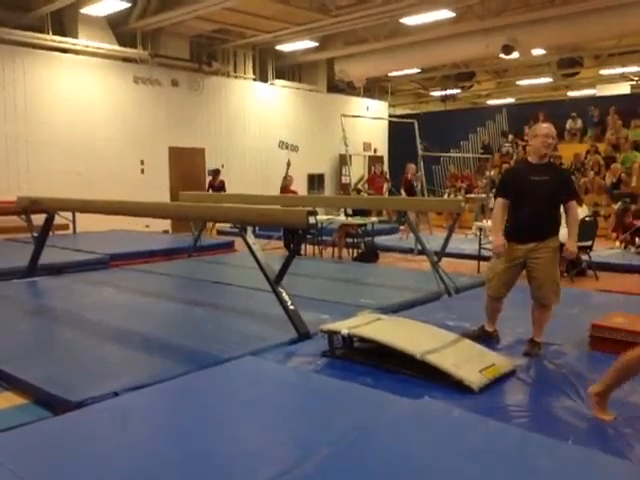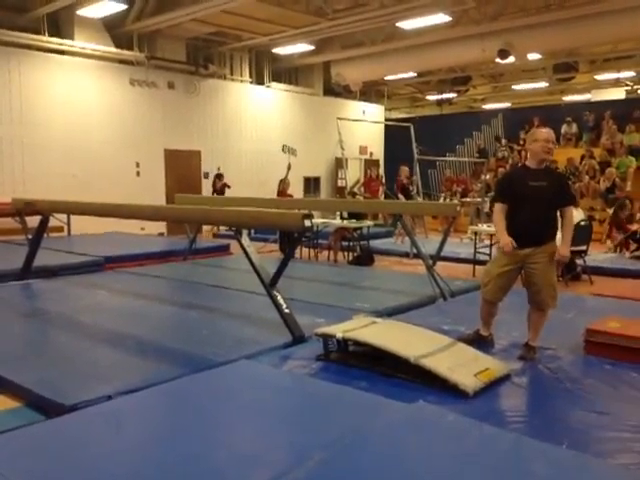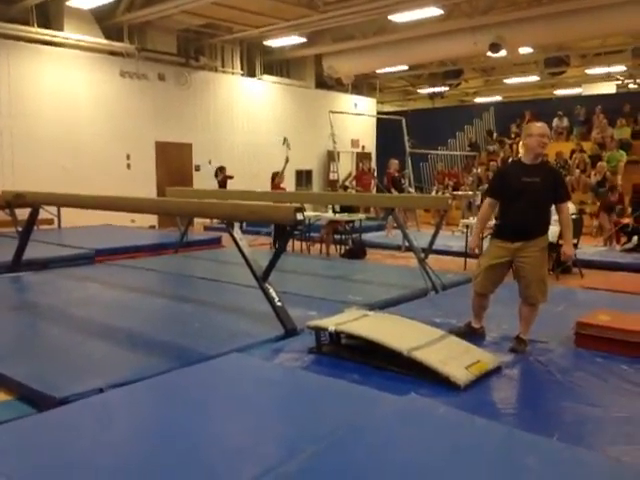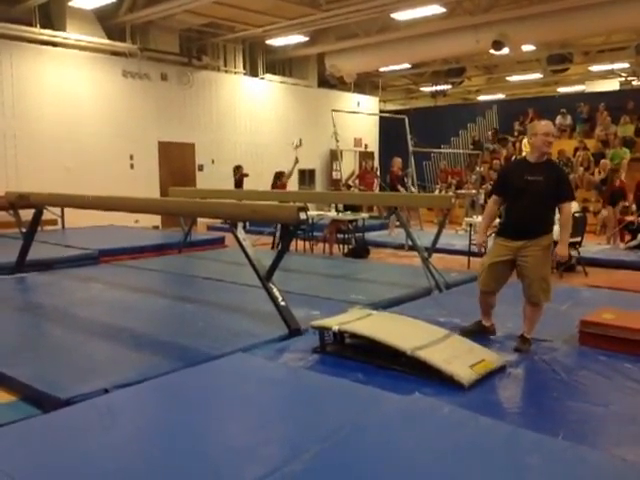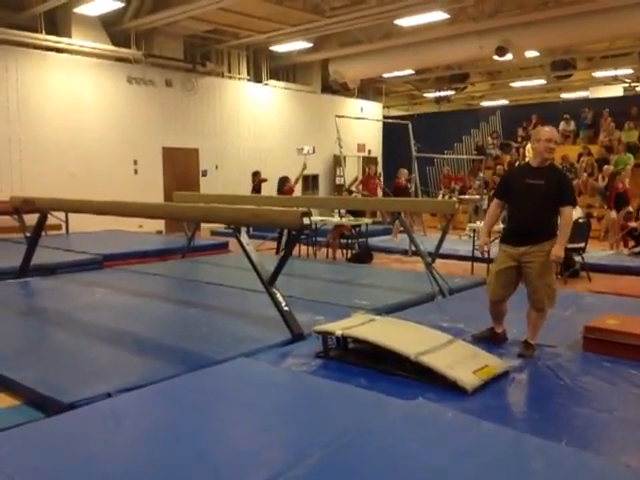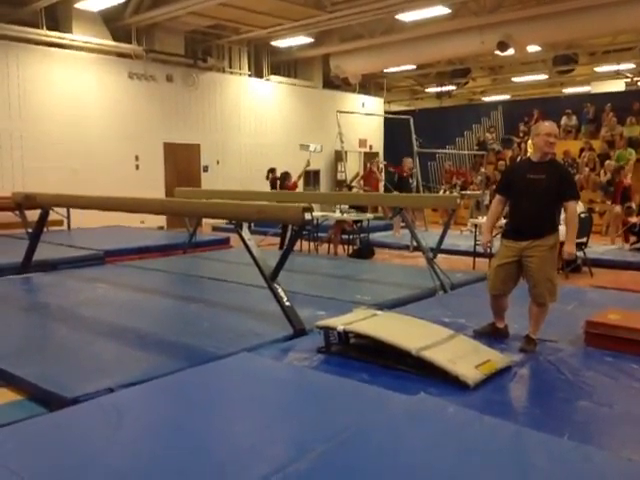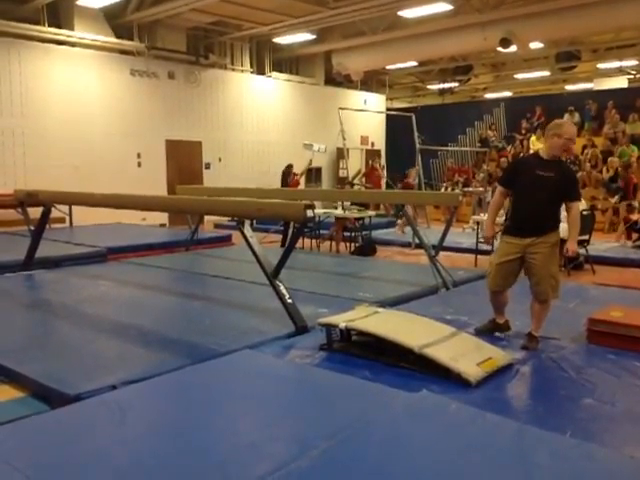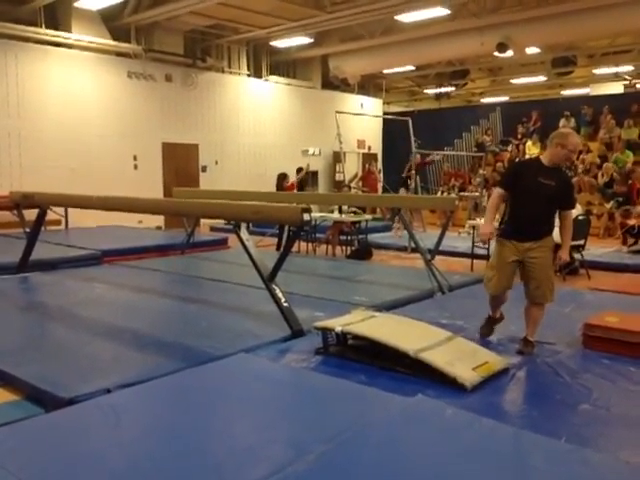
dt=0.3s
person 1, frame 1
left shoulder: (560, 175)
right shoulder: (513, 173)
left elbow: (571, 208)
right elbow: (500, 205)
left wrist: (572, 240)
right wrist: (496, 234)
left hip: (546, 245)
right hip: (513, 242)
left knee: (544, 295)
right knee: (495, 288)
left ankle: (536, 339)
right ankle: (489, 329)
person 1, frame 2
left shoulder: (558, 180)
right shoulder: (511, 177)
left elbow: (567, 213)
right elbow: (499, 210)
left wrist: (565, 244)
right wrist: (502, 236)
left hip: (543, 249)
right hip: (512, 247)
left knee: (541, 299)
right knee: (490, 292)
left ankle: (531, 343)
right ankle: (484, 333)
person 1, frame 3
left shoulder: (552, 175)
right shoulder: (506, 171)
left elbow: (563, 209)
right elbow: (489, 204)
left wrist: (567, 242)
right wrist: (476, 235)
left hip: (534, 243)
right hip: (502, 240)
left knee: (531, 293)
right knee: (482, 285)
left ankle: (522, 336)
right ankle: (476, 325)
person 1, frame 4
left shoulder: (557, 174)
right shoulder: (511, 169)
left elbow: (565, 209)
right elbow: (495, 202)
left wrist: (563, 243)
right wrist: (482, 231)
left hip: (537, 242)
right hip: (505, 238)
left knee: (535, 293)
right knee: (487, 283)
left ankle: (526, 336)
right ankle: (486, 323)
person 1, frame 5
left shoulder: (559, 178)
right shoulder: (513, 174)
left elbow: (566, 213)
right elbow: (497, 205)
left wrist: (559, 245)
right wrist: (484, 233)
left hip: (541, 247)
right hip: (509, 245)
left knee: (539, 298)
right knee: (496, 293)
left ankle: (530, 341)
right ankle: (497, 330)
person 1, frame 6
left shoulder: (561, 173)
right shoulder: (514, 170)
left elbow: (571, 209)
right elbow: (499, 202)
left wrist: (570, 242)
right wrist: (487, 231)
left hip: (543, 242)
right hip: (511, 240)
left knee: (541, 293)
right knee: (497, 286)
left ankle: (531, 336)
right ankle: (499, 325)
person 1, frame 7
left shoulder: (566, 173)
right shoulder: (521, 164)
left elbow: (573, 209)
right elbow: (500, 194)
left wrist: (572, 240)
right wrist: (490, 224)
left hip: (545, 240)
right hip: (512, 236)
left knee: (543, 290)
right knee: (496, 282)
left ankle: (533, 333)
right ankle: (499, 320)
person 1, frame 8
left shoulder: (563, 181)
right shoulder: (521, 168)
left elbow: (566, 216)
right elbow: (498, 195)
left wrist: (565, 248)
right wrist: (488, 222)
left hip: (540, 244)
right hip: (509, 239)
left knee: (538, 294)
right knee: (496, 286)
left ankle: (529, 338)
right ankle: (494, 314)
